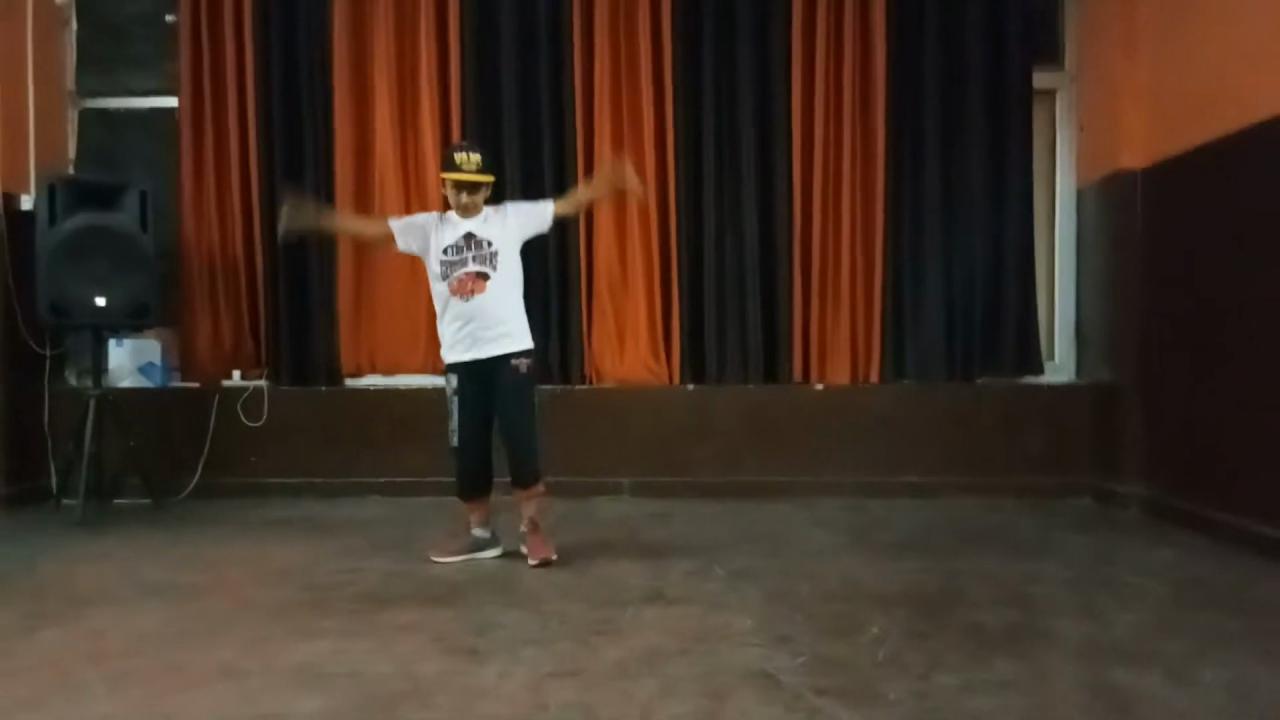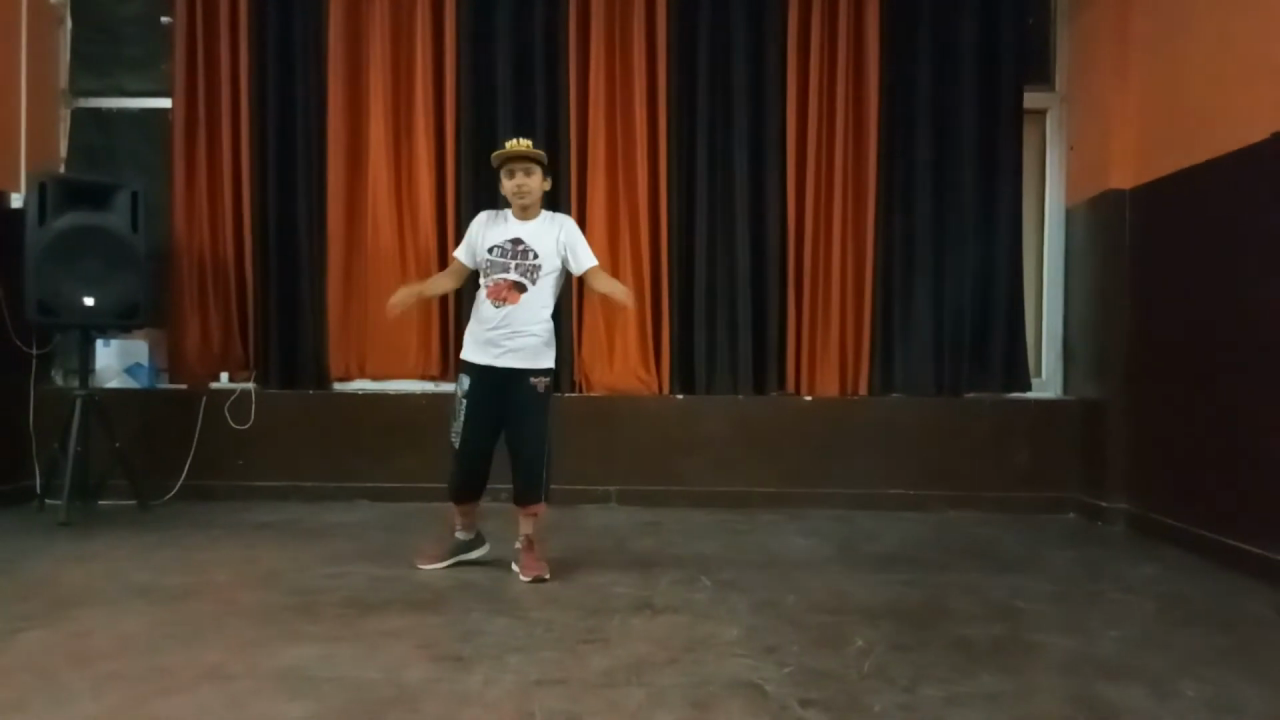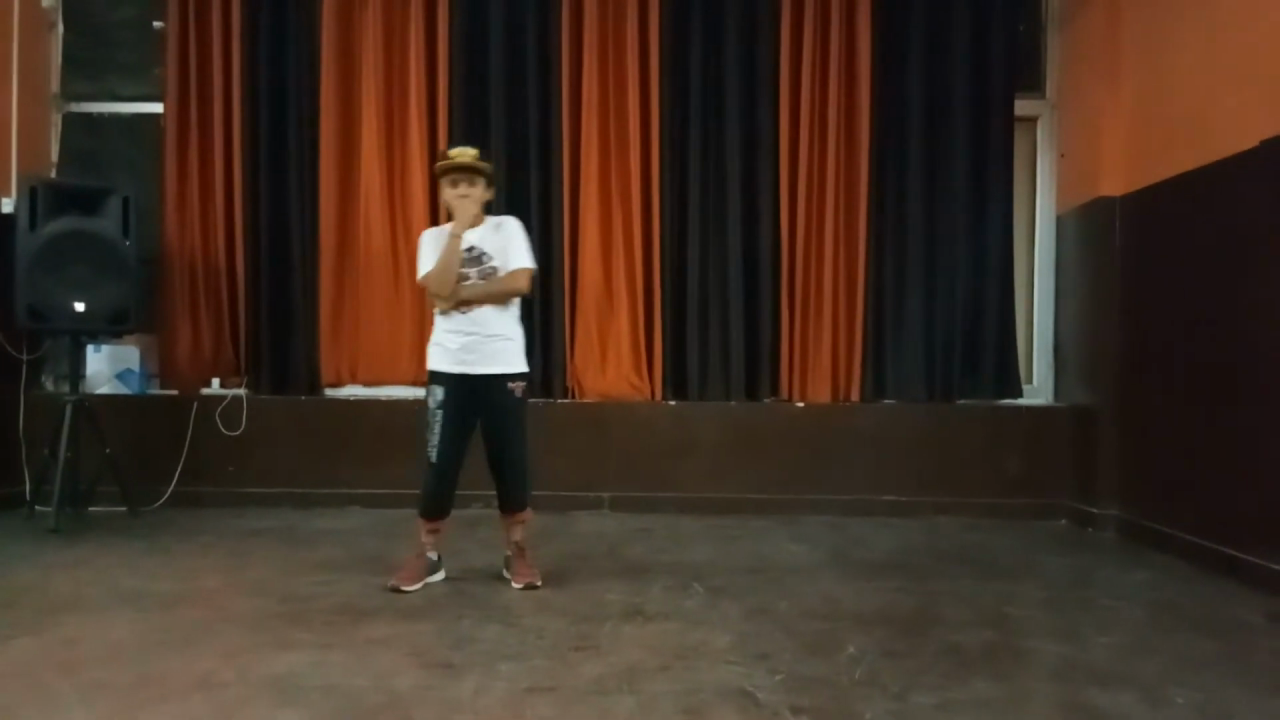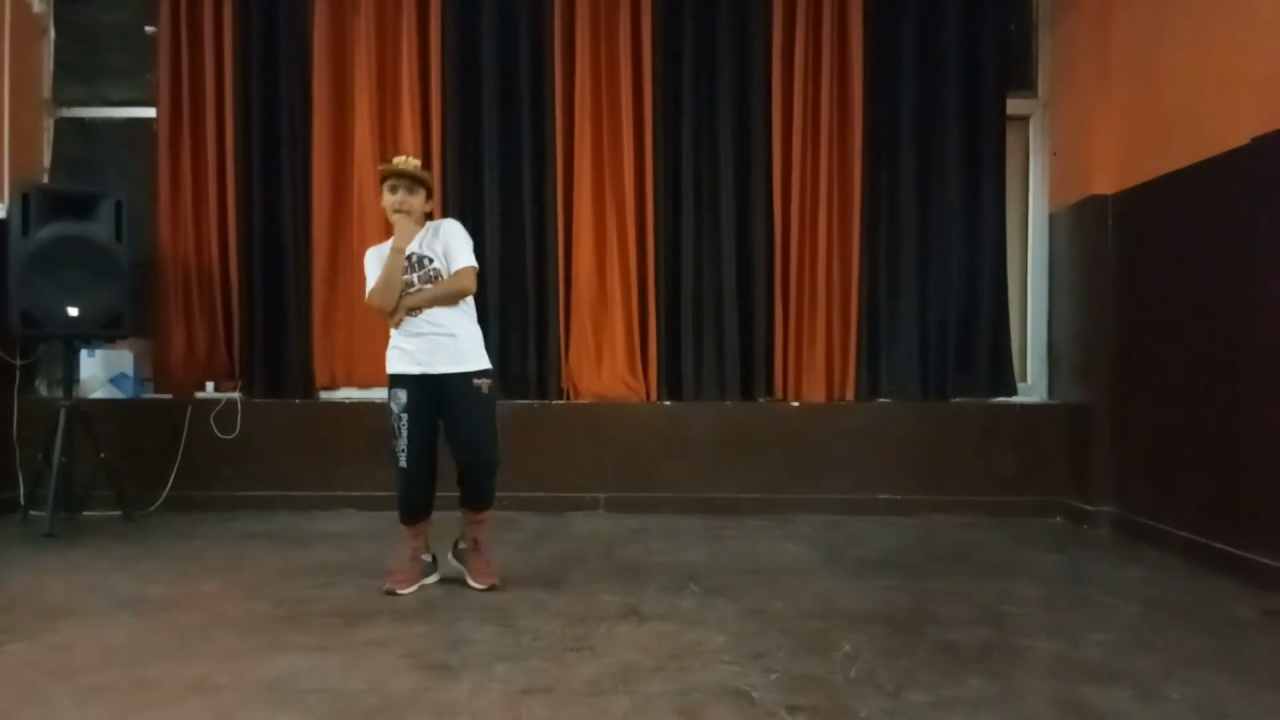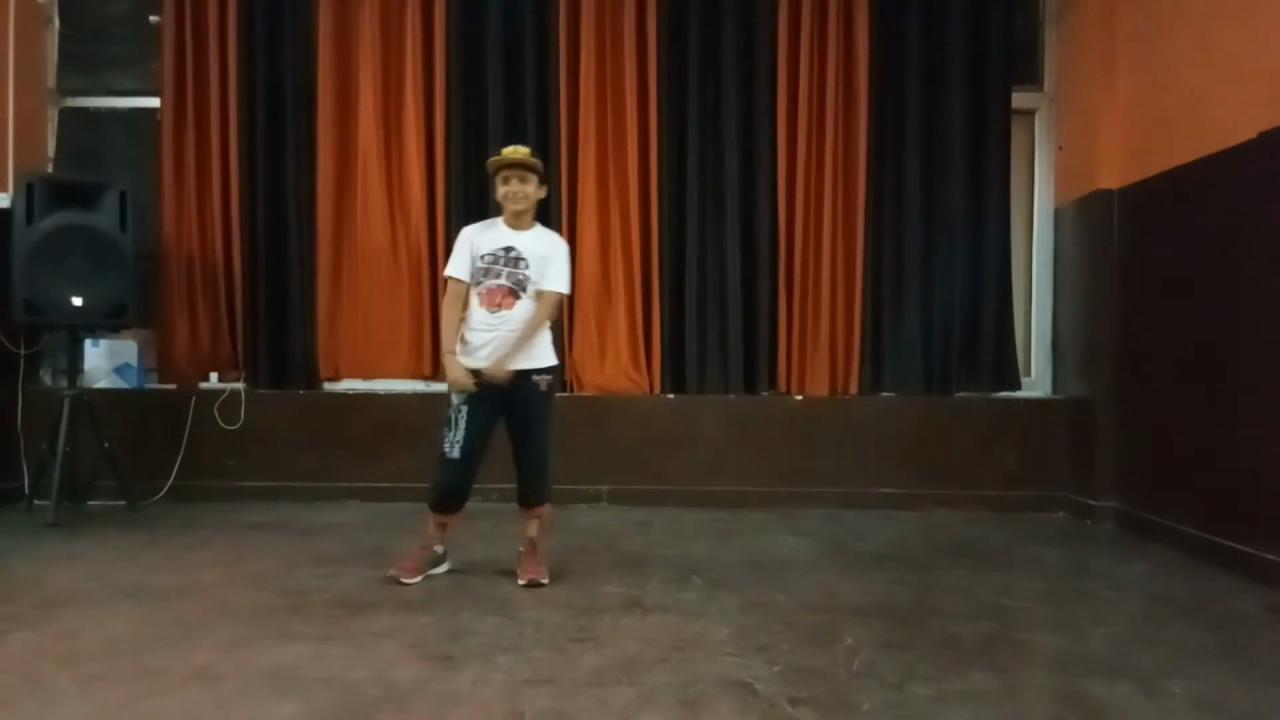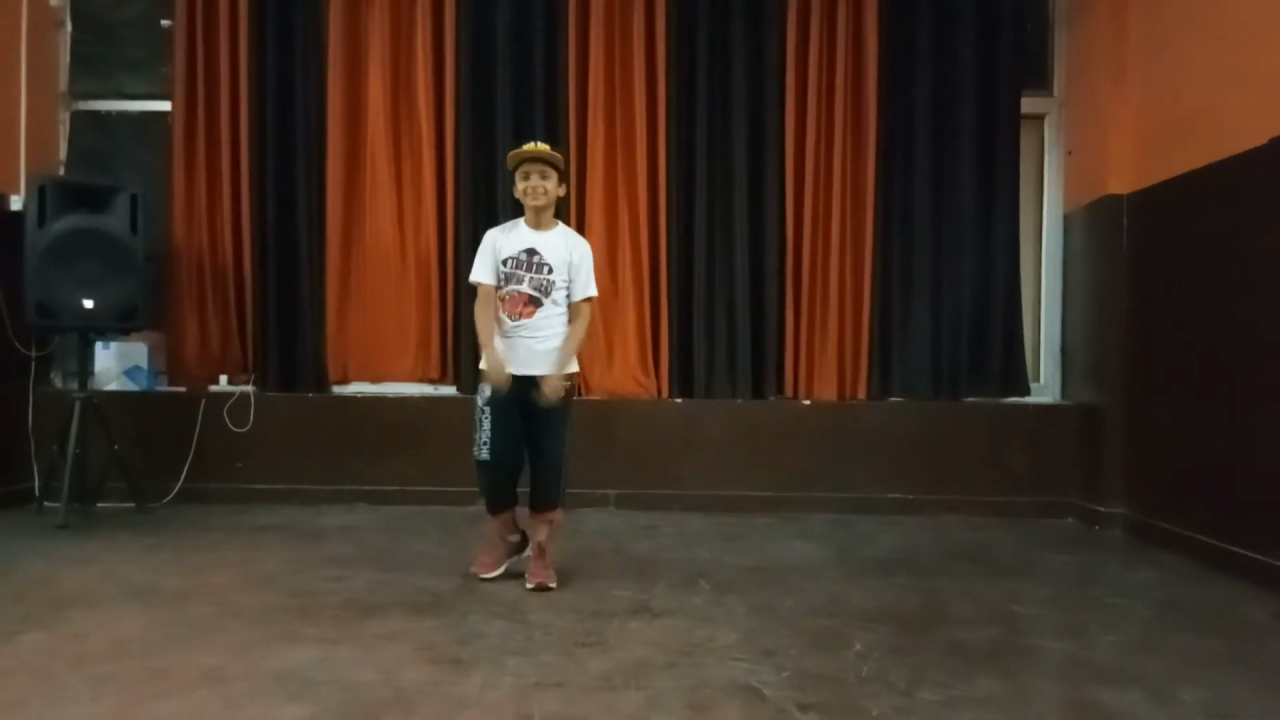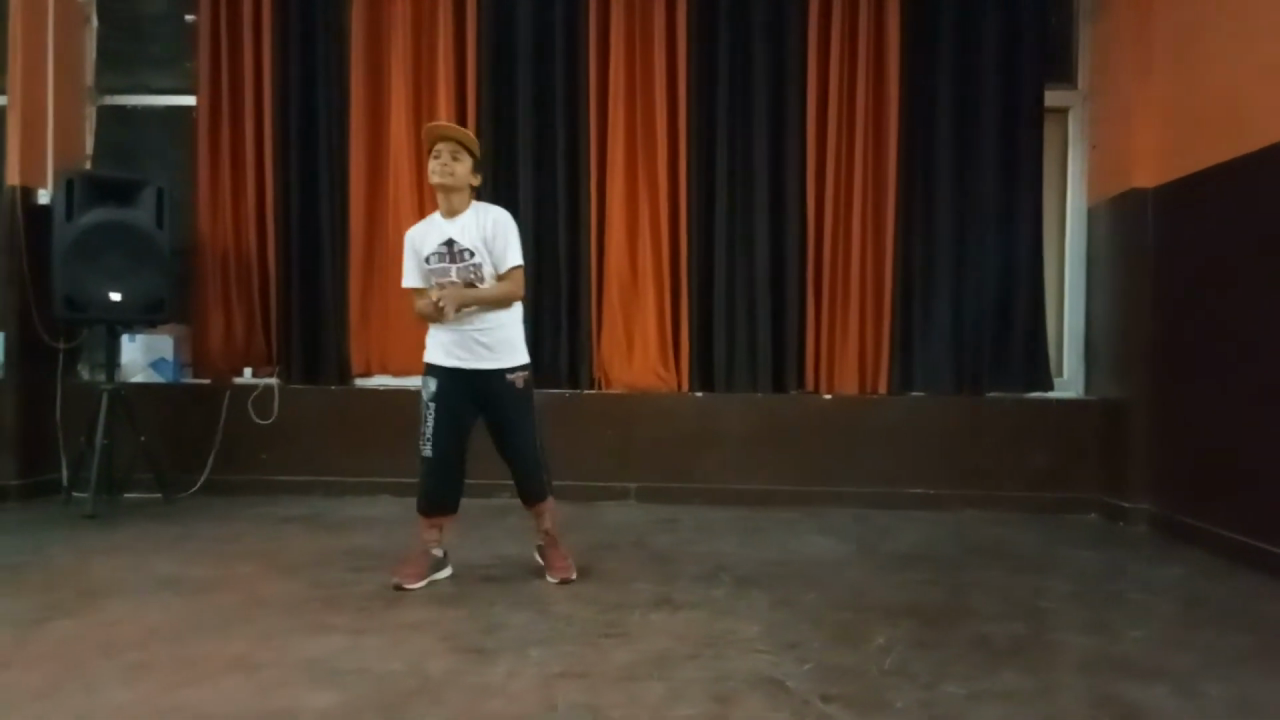
dt=0.7s
person 1, frame 1
left shoulder: (511, 216)
right shoulder: (428, 226)
left elbow: (567, 206)
right elbow: (372, 229)
left wrist: (611, 180)
right wrist: (319, 217)
left hip: (510, 349)
right hip: (459, 356)
left knee: (521, 440)
right knee: (467, 446)
left ankle: (532, 529)
right ankle: (480, 532)
person 1, frame 2
left shoulder: (561, 228)
right shoulder: (484, 223)
left elbow: (593, 274)
right elbow: (455, 275)
left wrist: (612, 287)
right wrist: (416, 292)
left hip: (531, 360)
right hip: (479, 357)
left knee: (530, 454)
right knee: (467, 451)
left ankle: (527, 545)
right ankle: (466, 535)
person 1, frame 3
left shoulder: (508, 228)
right shoulder: (432, 239)
left elbow: (518, 283)
right elbow: (437, 289)
left wrist: (460, 294)
right wrist: (454, 230)
left hip: (504, 365)
right hip: (449, 366)
left knee: (511, 462)
right knee: (440, 462)
left ankle: (517, 552)
right ankle: (428, 554)
person 1, frame 4
left shoulder: (448, 231)
right shoulder: (377, 254)
left elbow: (465, 284)
right elbow: (383, 305)
left wrist: (409, 303)
right wrist: (398, 244)
left hip: (465, 365)
right hip: (409, 371)
left knee: (479, 459)
right knee: (412, 467)
left ankle: (472, 545)
right ankle: (419, 556)
person 1, frame 5
left shoulder: (553, 245)
right shoulder: (473, 235)
left elbow: (546, 309)
right elbow: (452, 300)
left wrist: (506, 358)
right wrist: (455, 357)
left hip: (531, 367)
right hip: (473, 365)
left knee: (533, 460)
right knee: (457, 458)
left ankle: (531, 548)
right ankle: (433, 548)
person 1, frame 6
left shoulder: (575, 246)
right shoulder: (495, 238)
left elbow: (581, 315)
right elbow: (484, 304)
left wrist: (561, 370)
right wrist: (491, 353)
left hip: (550, 371)
right hip: (500, 369)
left knee: (548, 464)
right knee: (493, 459)
left ankle: (539, 551)
right ankle: (505, 537)
person 1, frame 7
left shoulder: (496, 221)
right shoulder: (417, 235)
left elbow: (514, 289)
right elbow: (419, 306)
left wrist: (464, 296)
right wrist: (438, 304)
left hip: (503, 360)
right hip: (446, 363)
left knee: (524, 453)
right knee: (438, 456)
left ankle: (549, 541)
right ankle: (430, 551)
